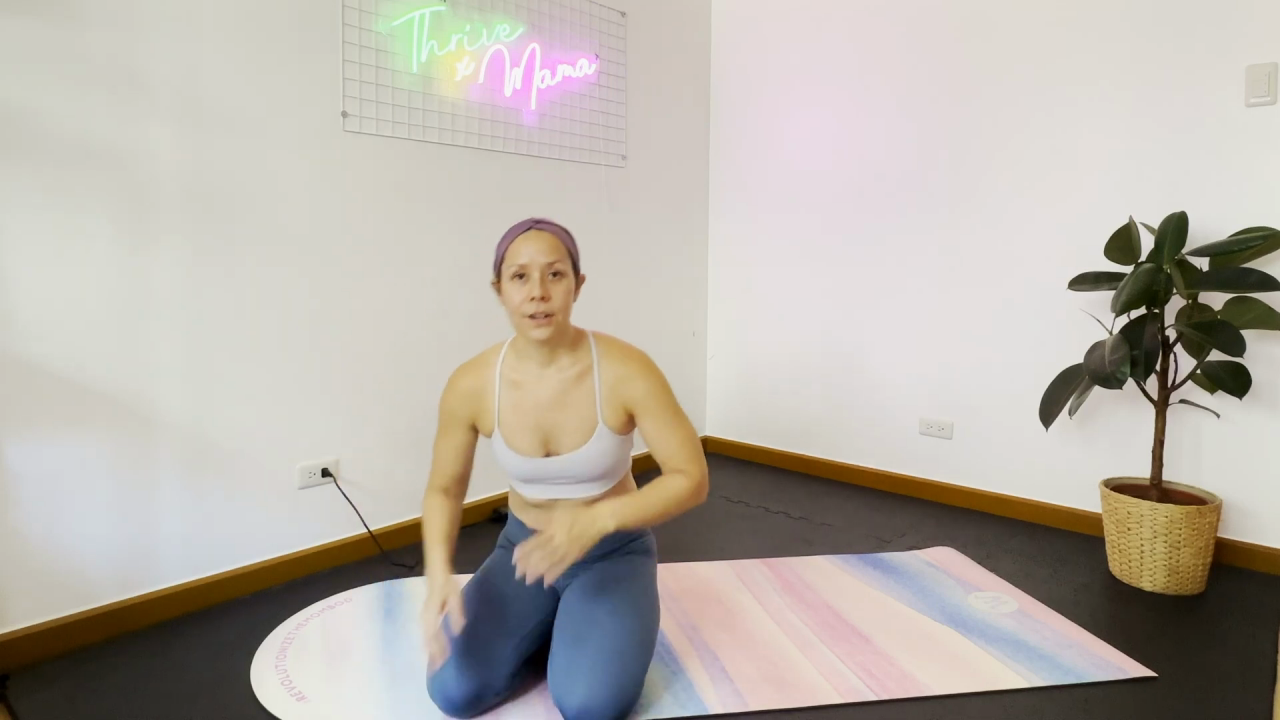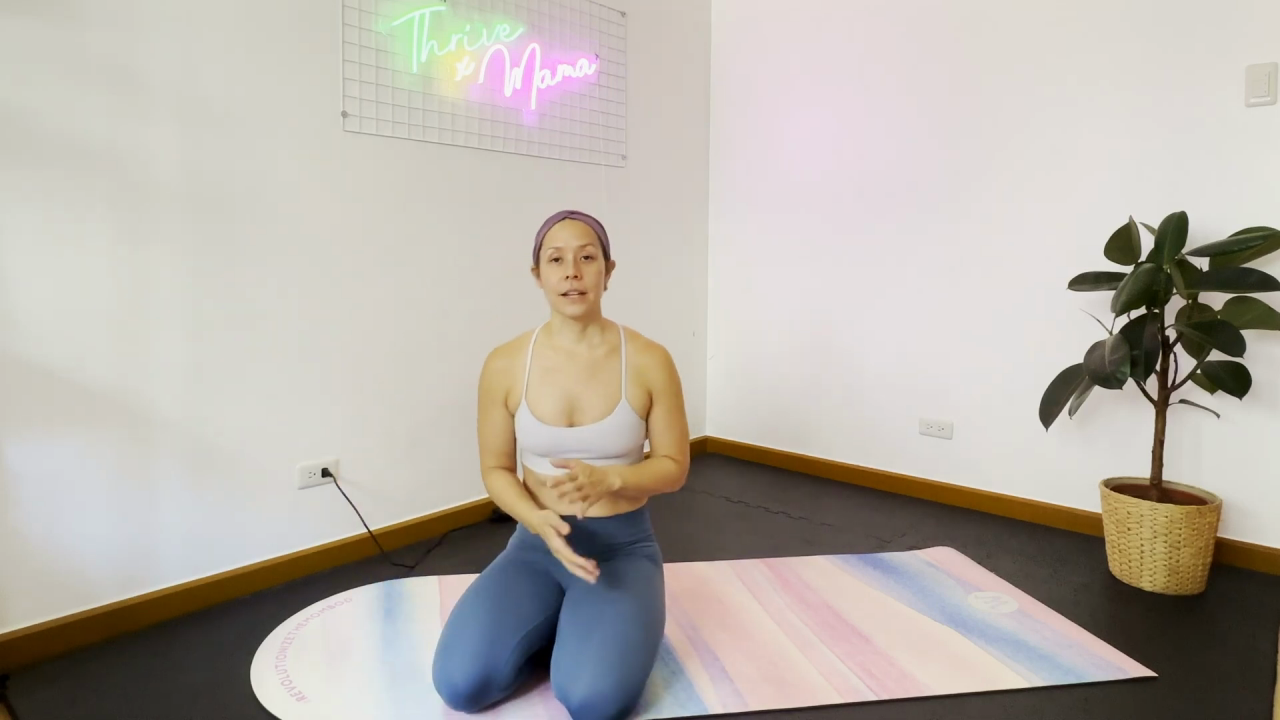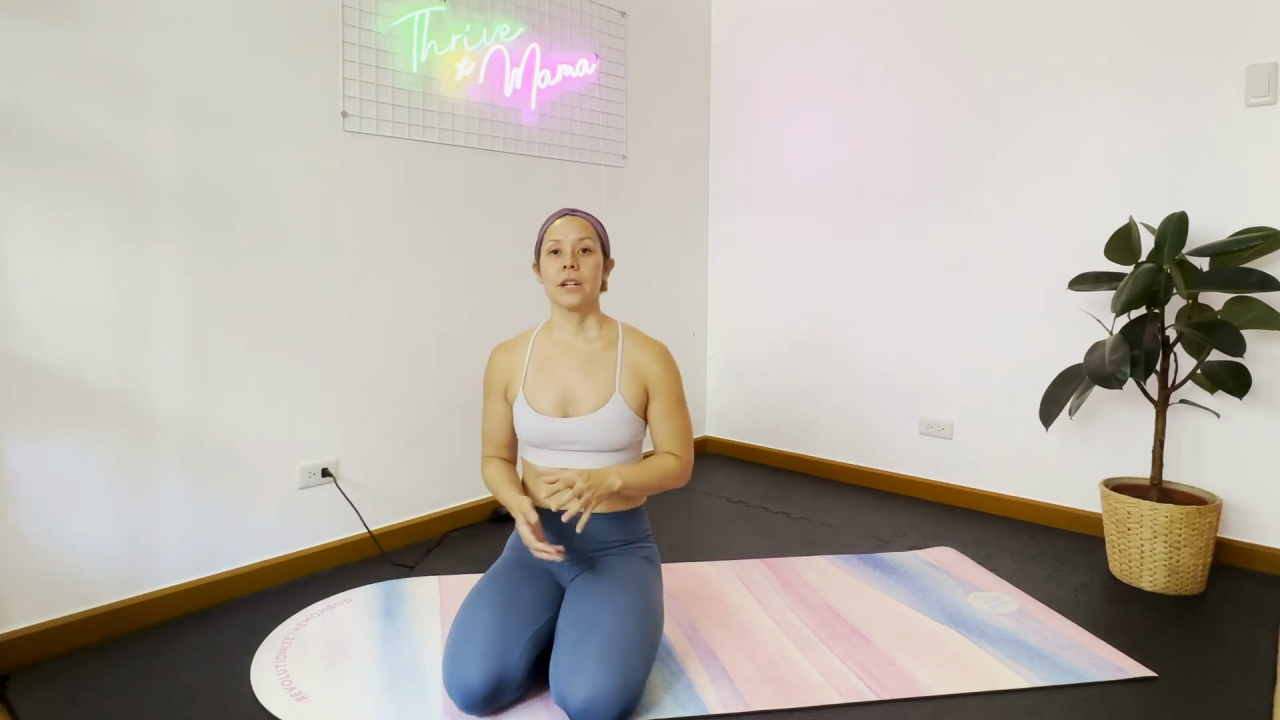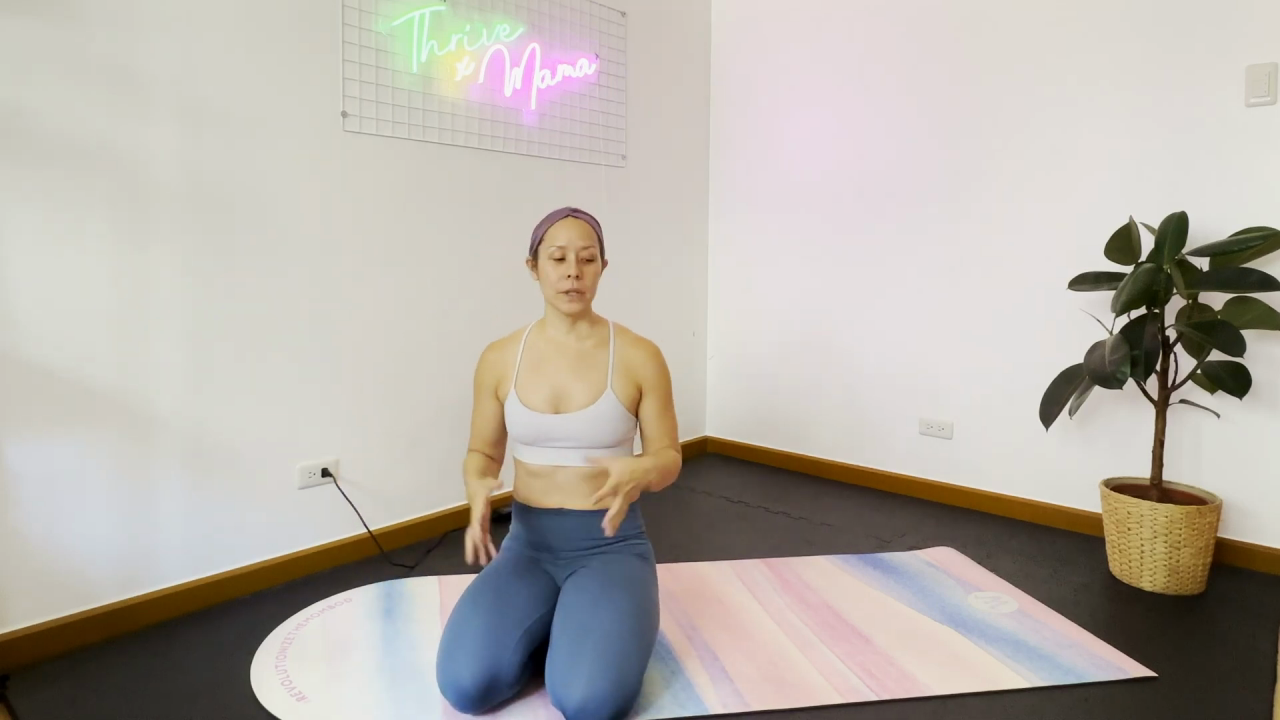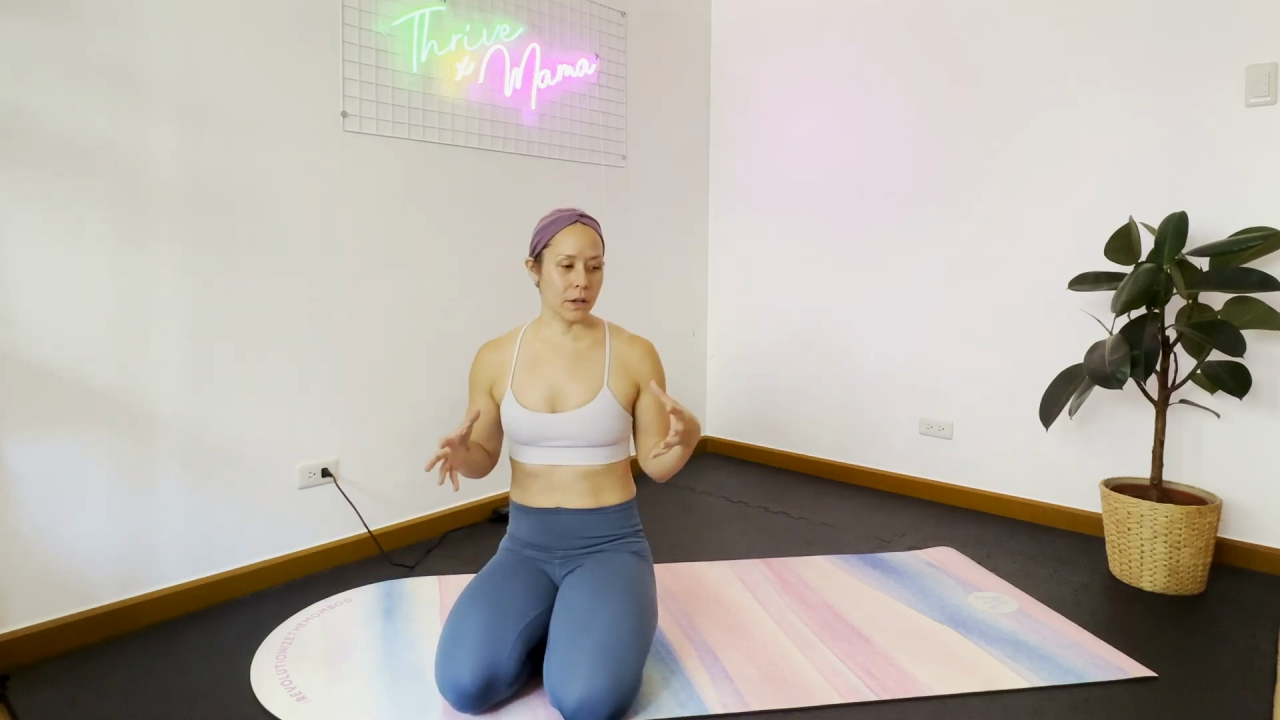
dt=0.3s
person 1, frame 1
left shoulder: (626, 370)
right shoulder: (472, 383)
left elbow: (692, 482)
right elbow: (442, 491)
left wrist: (594, 521)
right wrist: (438, 570)
left hip: (614, 553)
right hip: (524, 550)
left ankle: (592, 632)
right ankle: (548, 632)
person 1, frame 2
left shoulder: (648, 360)
right shoulder: (505, 364)
left elbow: (674, 467)
right elbow: (497, 471)
left wrist: (608, 480)
right wrist: (540, 522)
left hip: (622, 549)
right hip: (538, 547)
left ankle: (593, 632)
right ankle: (556, 628)
person 1, frame 3
left shoulder: (648, 357)
right shoulder: (508, 359)
left elbow: (678, 464)
right elbow: (496, 458)
left wrist: (607, 480)
right wrist: (519, 506)
left hip: (618, 548)
right hip: (539, 543)
left ankle: (605, 629)
right ankle: (557, 631)
person 1, frame 4
left shoulder: (639, 355)
right shoulder: (499, 358)
left elbow: (668, 458)
right elbow: (482, 453)
left wrist: (640, 472)
right wrist: (479, 489)
left hip: (612, 546)
right hip: (528, 543)
left ankle: (596, 631)
right ankle: (553, 630)
person 1, frame 5
left shoulder: (634, 354)
right shoulder: (495, 357)
left elbow: (657, 459)
right elbow: (484, 457)
left wrist: (684, 437)
right wrist: (461, 452)
left hip: (610, 544)
right hip: (526, 544)
left ankle: (601, 628)
right ankle: (554, 630)
